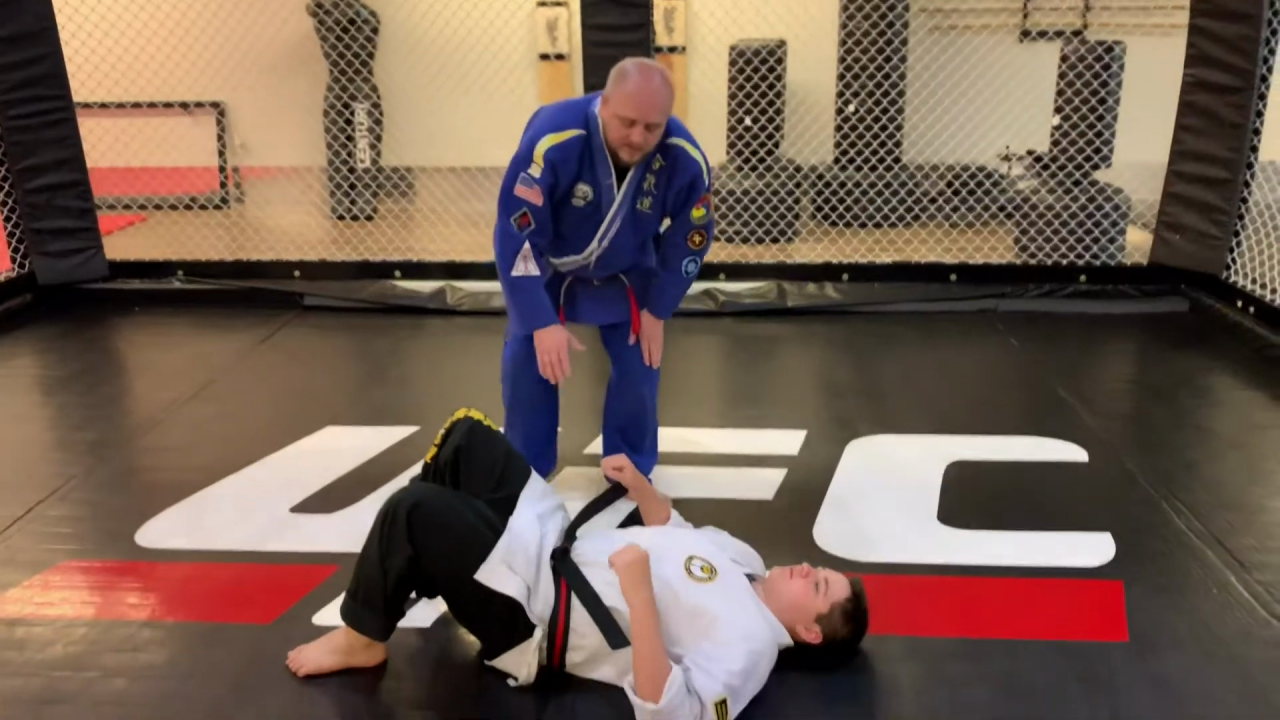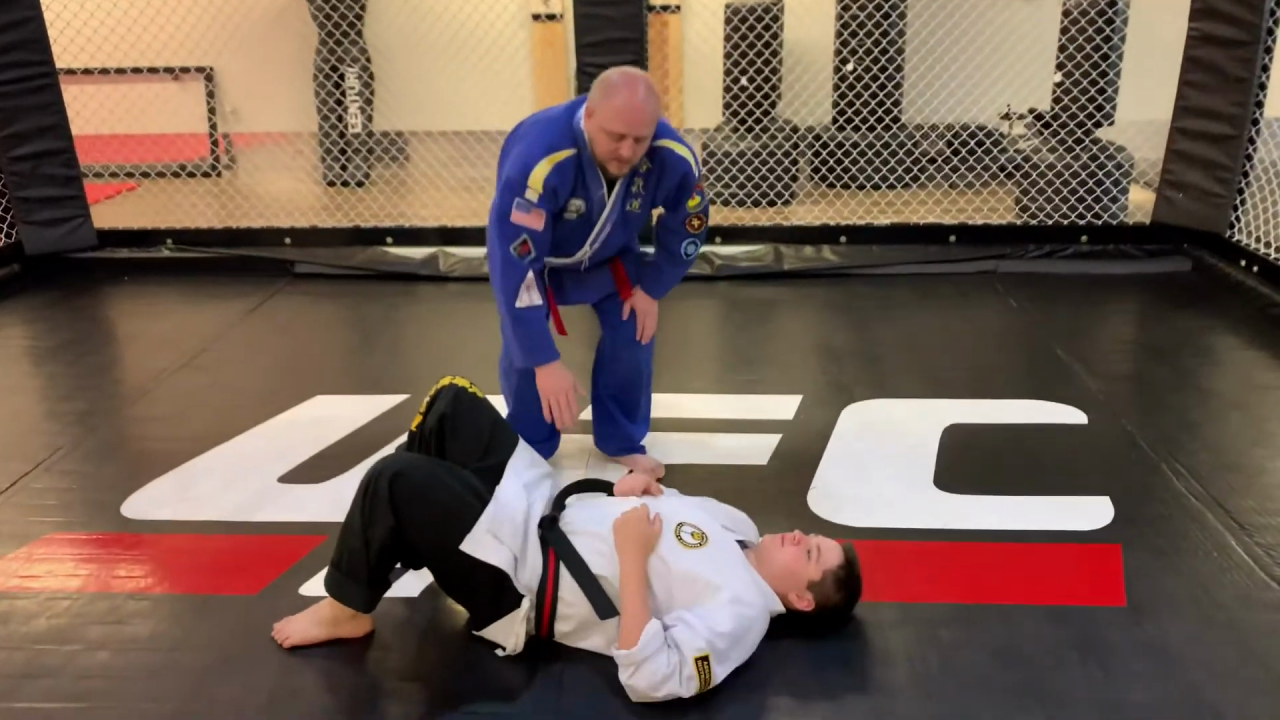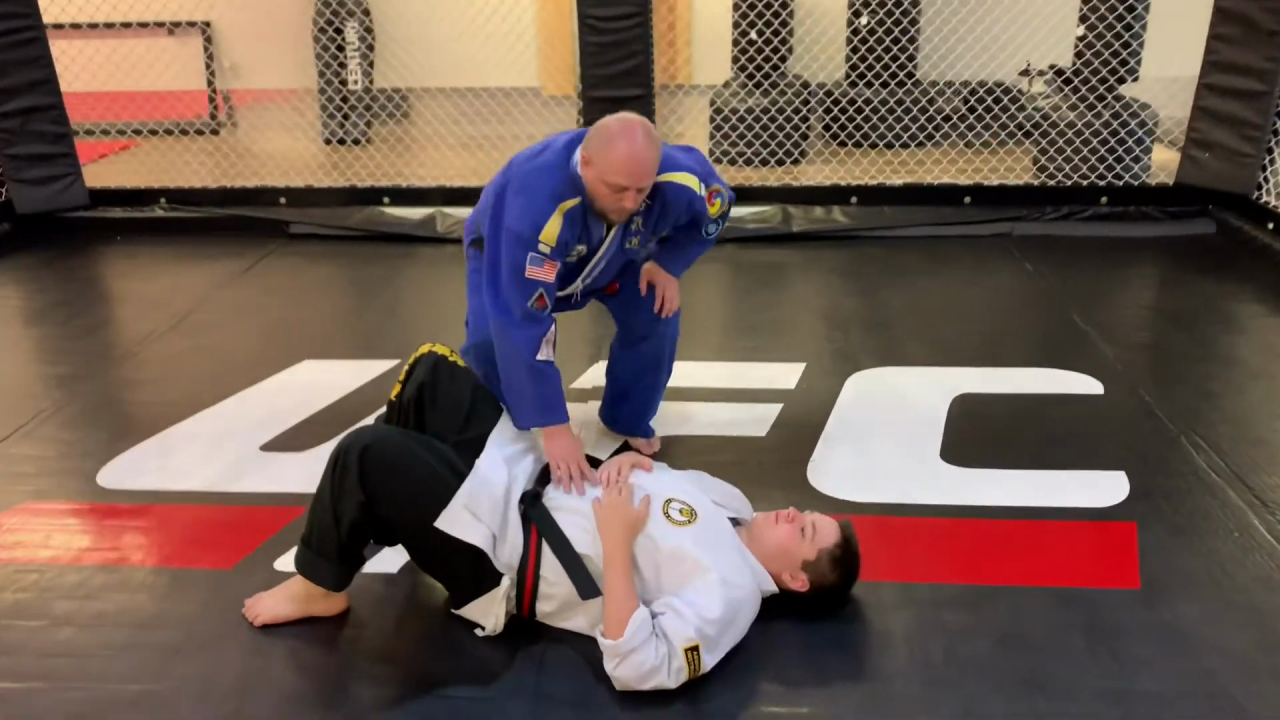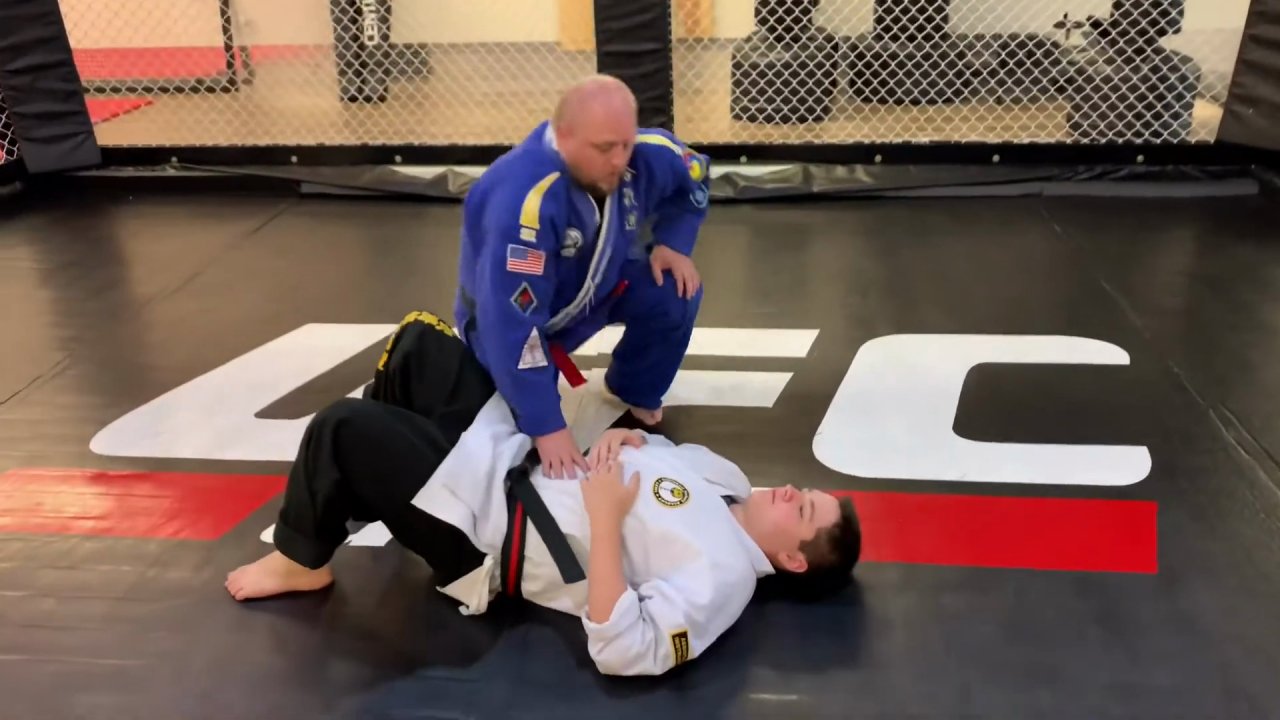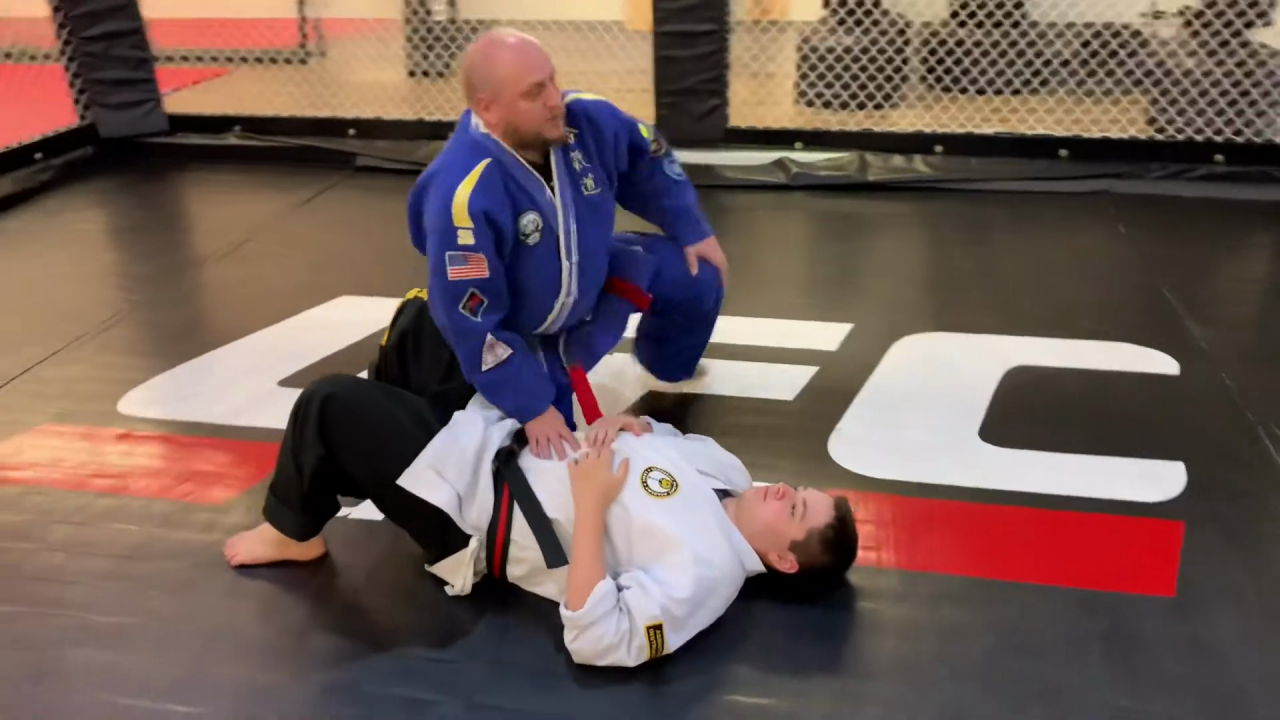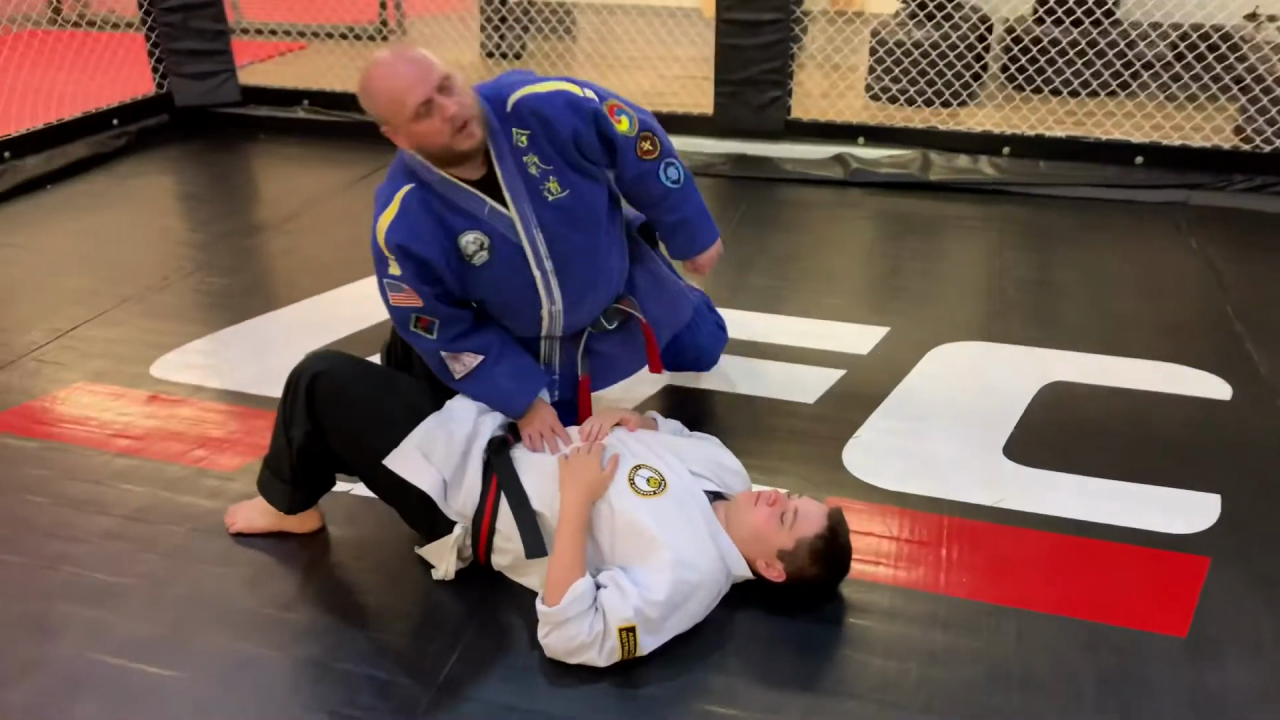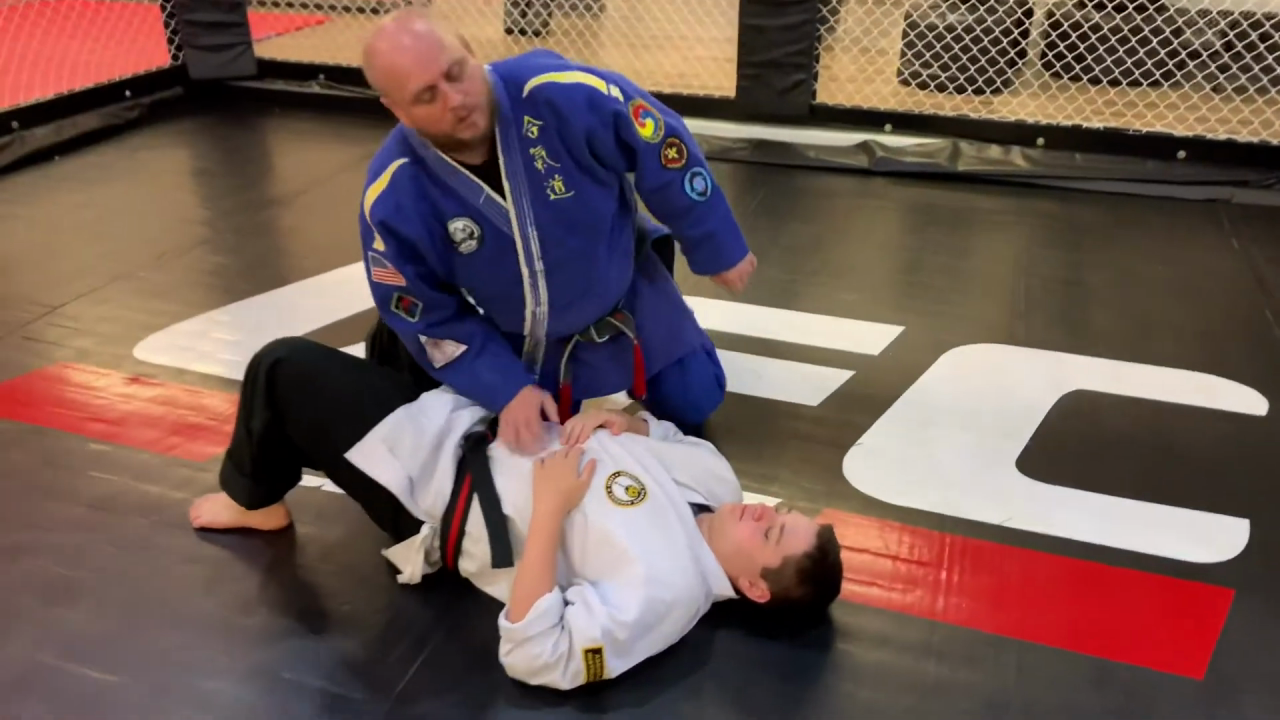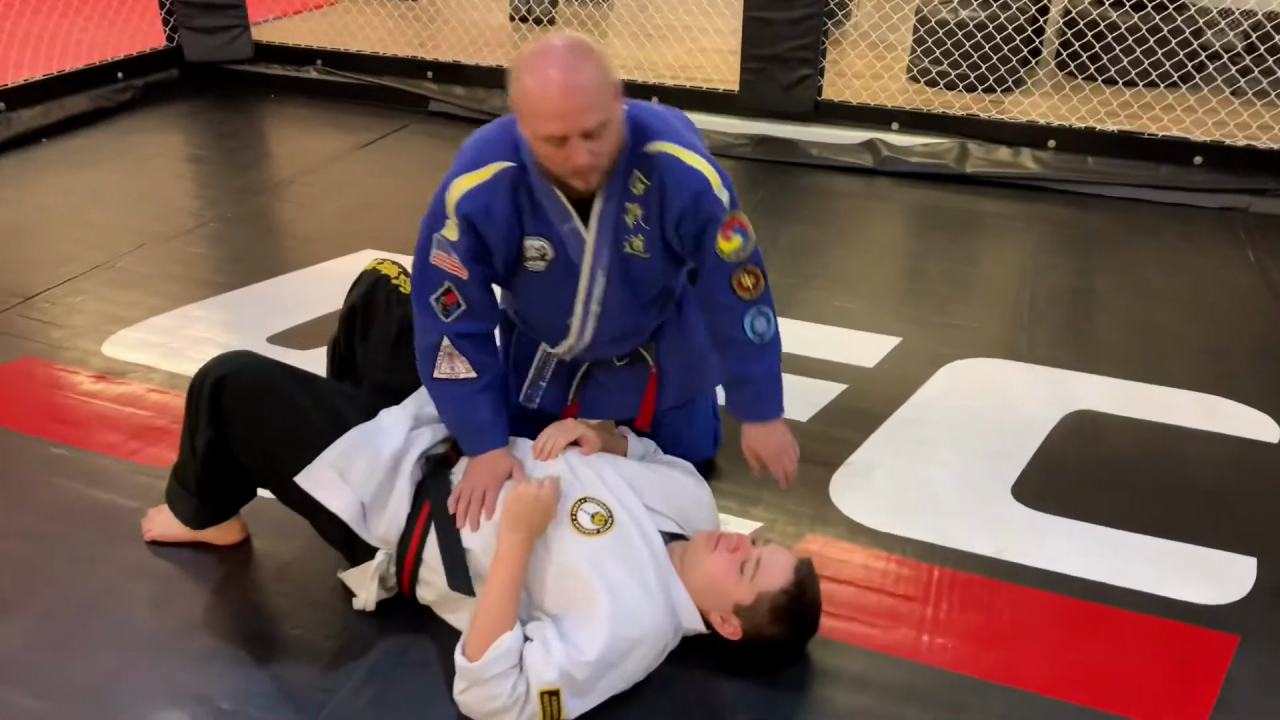
dt=0.4s
person 1, frame 1
left shoulder: (749, 644)
right shoulder: (745, 562)
right elbow: (676, 537)
left wrist: (640, 596)
right wrist: (641, 489)
left hip: (531, 617)
right hip: (558, 543)
left knee: (411, 513)
right knee: (468, 434)
left ankle: (361, 640)
right ankle: (403, 570)
person 1, frame 2
left shoulder: (740, 611)
right shoulder: (739, 528)
left elbow: (648, 675)
left wrist: (633, 557)
right wrist: (643, 482)
left hip: (518, 583)
right hip: (548, 508)
left knee: (394, 480)
right knee: (453, 402)
left ankle: (347, 610)
right ankle: (395, 537)
person 1, frame 3
left shoulder: (730, 594)
right shoulder: (731, 505)
left elbow: (635, 666)
left wrist: (615, 540)
right wrist: (631, 462)
left hip: (497, 557)
right hip: (529, 481)
left knee: (365, 454)
right knee: (434, 369)
left ankle: (319, 587)
right ankle: (377, 510)
person 1, frame 4
left shoulder: (721, 576)
right shoulder: (729, 482)
left elbow: (621, 652)
right elbow: (661, 456)
left wrist: (603, 518)
right wrist: (625, 438)
left hip: (483, 531)
right hip: (515, 455)
left knee: (340, 428)
right knee: (421, 338)
left ankle: (301, 563)
right ankle: (362, 482)
person 1, frame 5
left shoulder: (706, 571)
right shoulder: (726, 472)
left elbow: (594, 641)
right elbow: (662, 440)
left wrist: (590, 506)
right wrist: (626, 423)
left hip: (472, 509)
right hip: (511, 435)
left knee: (329, 404)
left ankle: (292, 534)
right ankle: (368, 443)
person 1, frame 6
left shoulder: (689, 572)
right shoulder: (726, 472)
left elbow: (570, 637)
right elbow: (668, 434)
left wrist: (575, 501)
right wrist: (631, 419)
left hip: (467, 495)
right hip: (509, 426)
left knee: (321, 381)
left ankle: (287, 507)
right ankle: (395, 405)
person 1, frame 7
left shoulder: (664, 590)
right shoulder: (715, 479)
left elbow: (533, 656)
right elbow: (663, 434)
left wrist: (549, 507)
right wrist: (621, 421)
left hip: (438, 494)
right hip: (489, 426)
left knee: (284, 368)
left ankle: (251, 501)
right ankle: (385, 397)
person 1, frame 8
left shoulder: (631, 624)
right shoulder: (690, 492)
right elbow: (637, 448)
left wrist: (517, 535)
right wrist: (596, 434)
left hip: (399, 513)
right hip: (455, 440)
left knee: (228, 381)
right knee: (381, 284)
left ankle: (203, 512)
right ankle: (352, 416)
person 2, frame 1
left shoulder: (685, 160)
right shoulder: (553, 139)
left elbow: (689, 241)
right elbow: (515, 234)
left wrist: (656, 310)
right wrist: (541, 322)
left hip: (626, 277)
right hip: (548, 271)
left knee: (638, 372)
right knee: (527, 366)
person 2, frame 2
left shoulder: (673, 157)
right shoulder: (539, 155)
left elbow: (687, 227)
right elbow: (514, 261)
left wrist: (652, 288)
right wrist: (545, 361)
left hip: (610, 253)
right hip: (533, 254)
left knee: (633, 335)
right knee: (525, 354)
left ankle: (622, 442)
person 2, frame 3
left shoulder: (675, 179)
right shoulder: (536, 200)
left elbow: (717, 201)
right elbow: (525, 322)
left wrist: (669, 265)
right wrist: (554, 427)
right hip: (505, 255)
left knee: (655, 316)
right knee: (491, 341)
left ankle: (628, 420)
person 2, frame 4
left shoulder: (646, 154)
right shoulder: (519, 202)
left elbow: (694, 171)
right elbow: (512, 325)
left wrist: (673, 244)
right wrist: (546, 428)
right hip: (504, 305)
left knee: (676, 293)
left ankle: (634, 388)
person 2, frame 5
left shoulder: (583, 118)
right shoulder: (464, 197)
left elbow: (648, 159)
right elbow: (471, 322)
left wrist: (694, 230)
right wrist: (531, 409)
right hip: (519, 335)
left knee: (698, 276)
right knee: (550, 452)
left ankle: (668, 362)
person 2, frame 6
left shoulder: (541, 107)
right shoulder: (403, 221)
left elbow: (641, 148)
right elbow: (443, 331)
left wrist: (693, 235)
right wrist: (522, 403)
left hip: (623, 280)
right hip: (534, 344)
left knee: (703, 348)
right knee: (548, 451)
person 2, frame 7
left shoulder: (561, 96)
right shoulder: (394, 197)
left elbow: (667, 155)
right elbow: (431, 317)
left wrist: (721, 250)
right wrist: (507, 391)
left hip: (627, 301)
right hip: (524, 348)
left knee: (694, 405)
right knee: (532, 450)
person 2, frame 8
left shoulder: (678, 167)
right shoulder: (477, 191)
left elbow: (737, 286)
right elbow: (453, 321)
left wrist: (763, 414)
right wrist: (485, 445)
left hip: (654, 344)
right hip: (542, 356)
left knee: (689, 459)
right knee: (525, 471)
